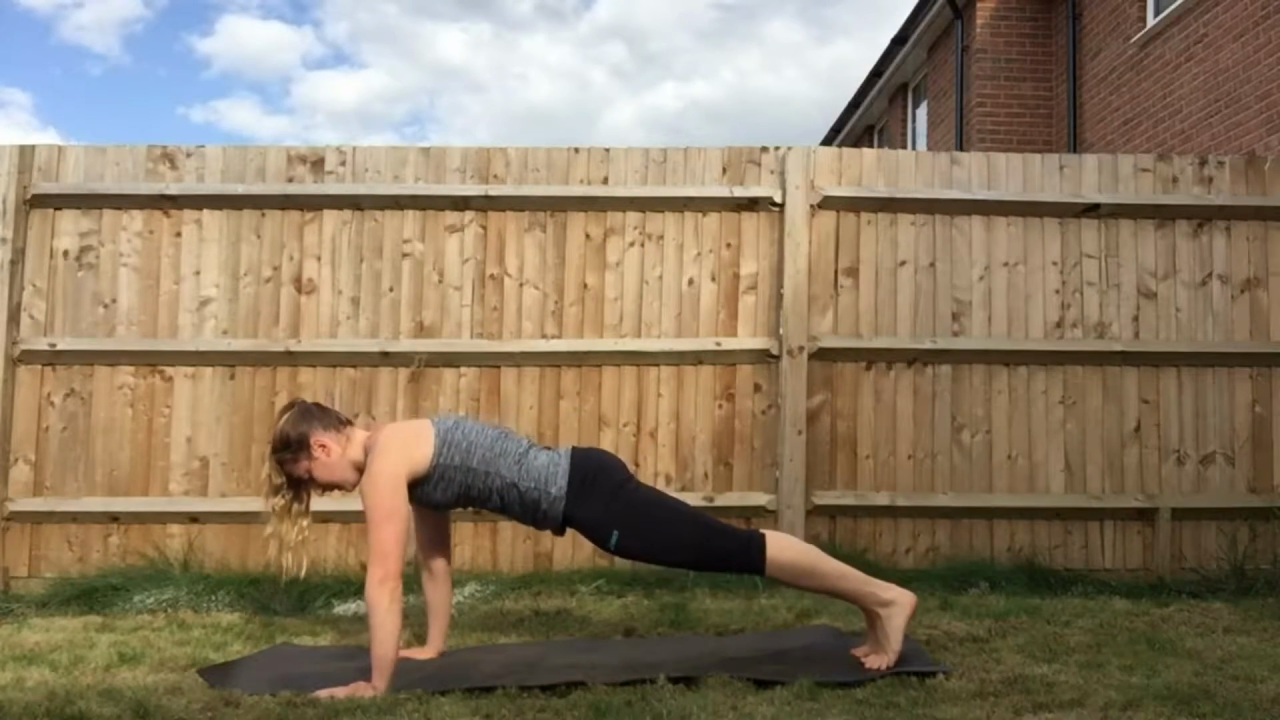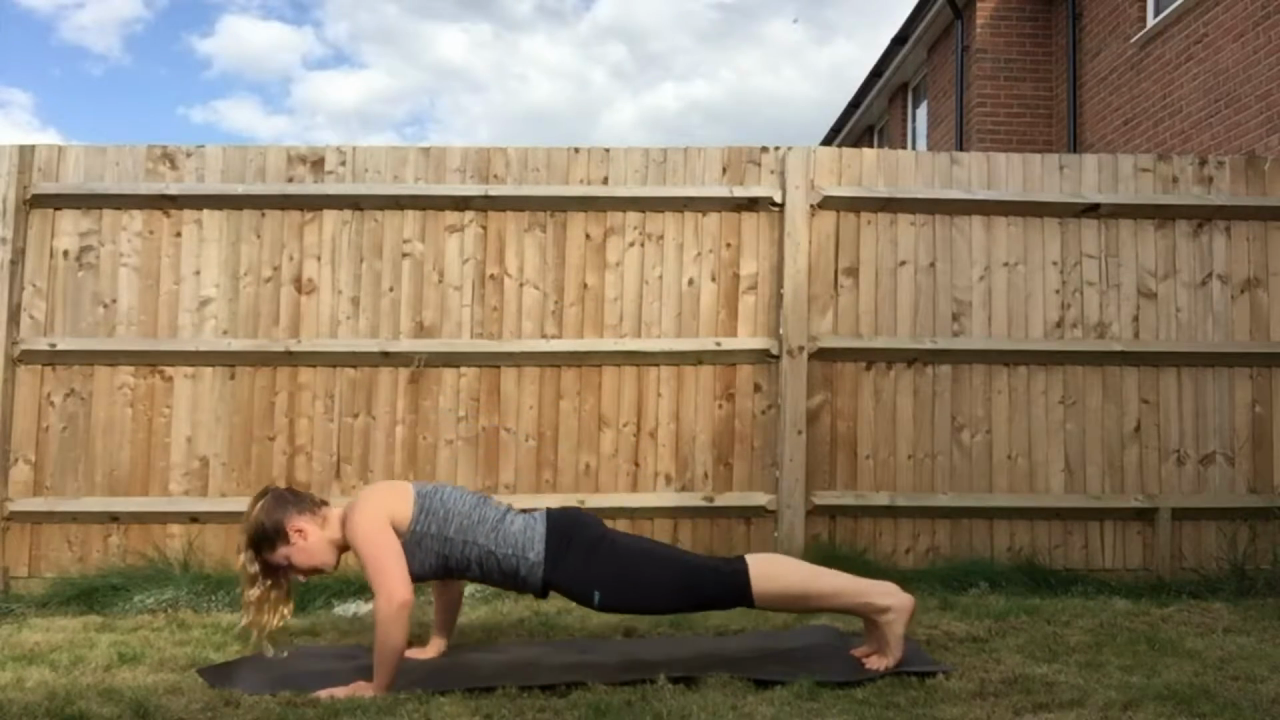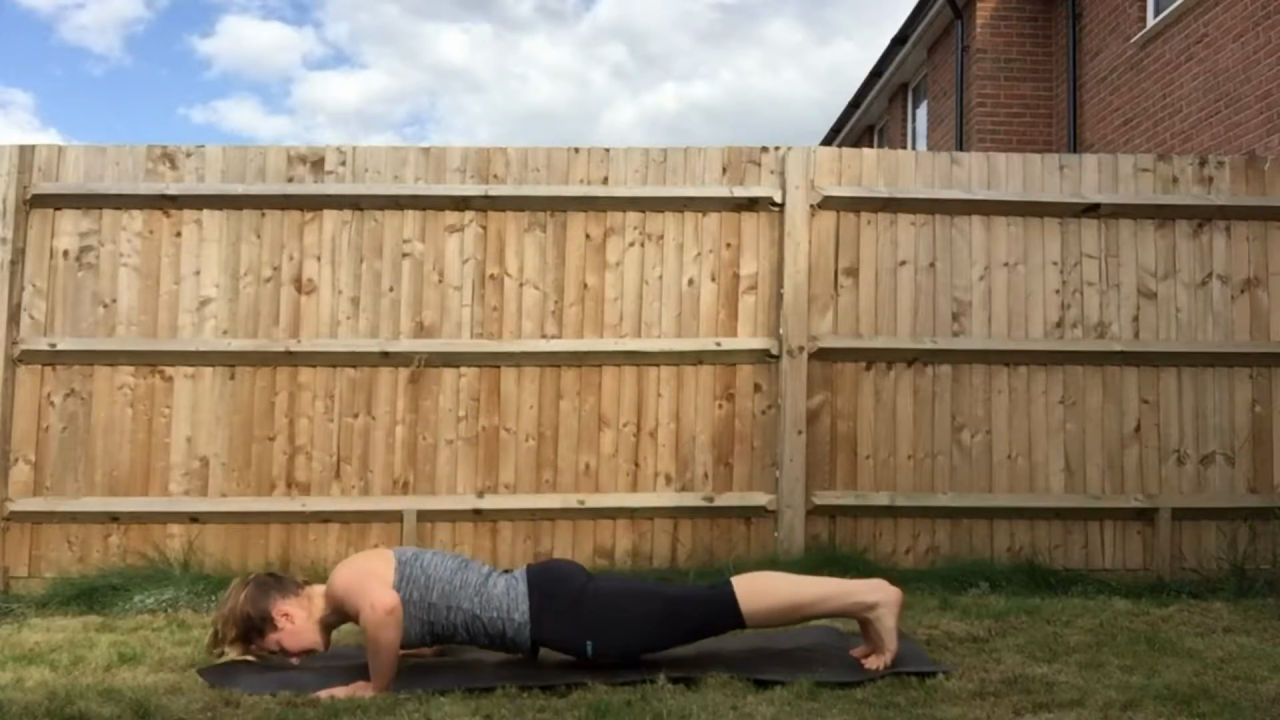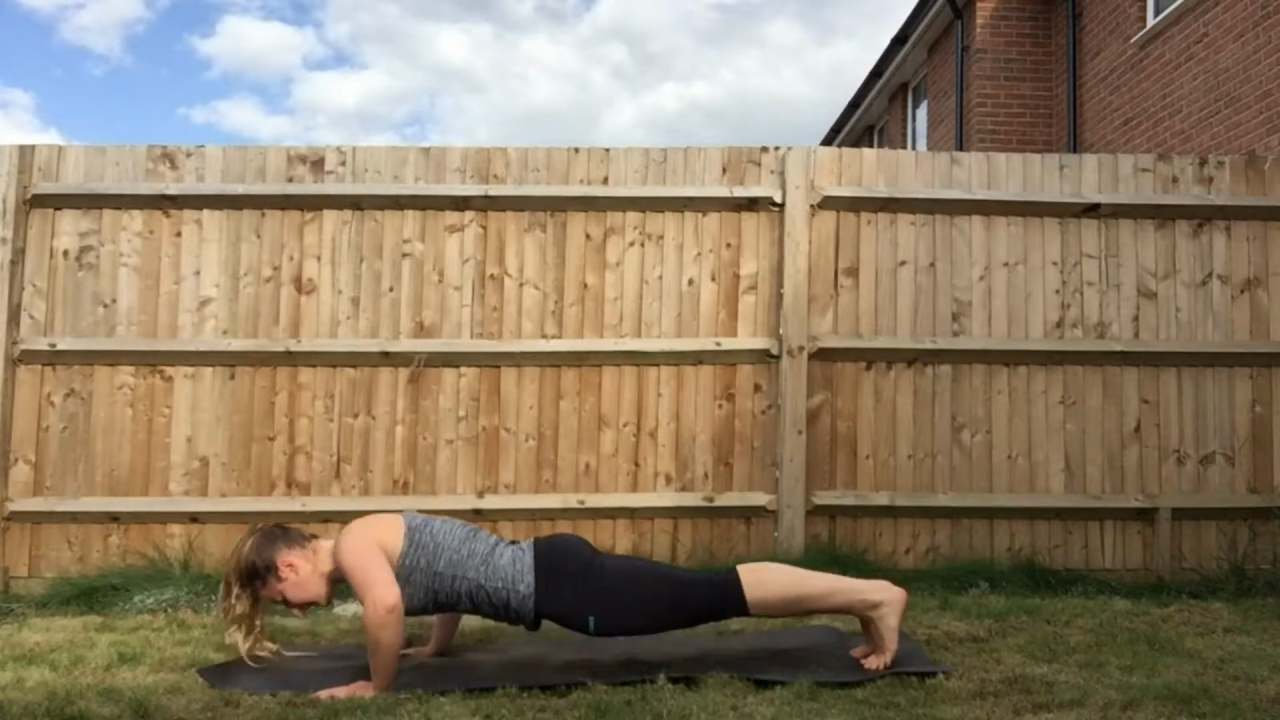
dt=0.4s
person 1, frame 1
left shoulder: (384, 458)
right shoulder: (407, 459)
left elbow: (384, 577)
right elbow: (435, 555)
left wrist: (377, 683)
right wrist: (434, 645)
left hip: (585, 494)
right hip: (578, 482)
left knee: (732, 549)
right knee: (725, 550)
left ankle: (884, 599)
right ankle: (875, 599)
person 1, frame 2
left shoulder: (361, 515)
right shoulder: (383, 510)
left elbow: (396, 598)
left wrist: (376, 686)
right wrist: (434, 645)
left hip: (563, 558)
right hip: (560, 540)
left knee: (722, 582)
right knee: (717, 579)
left ankle: (881, 600)
right ankle: (874, 599)
person 1, frame 3
left shoulder: (343, 583)
right shoulder: (367, 570)
left elbow: (385, 608)
left wrist: (376, 684)
right wrist: (428, 645)
left hip: (551, 614)
right hip: (545, 592)
left knee: (709, 608)
right knee: (704, 603)
left ankle: (869, 596)
right ankle: (863, 594)
person 1, frame 4
left shoulder: (349, 546)
right shoulder: (372, 538)
left elbow: (384, 606)
left wrist: (377, 684)
right wrist: (435, 648)
left hip: (556, 585)
right hip: (551, 566)
left knee: (713, 594)
right knee: (708, 589)
left ankle: (873, 595)
right ankle: (869, 596)
